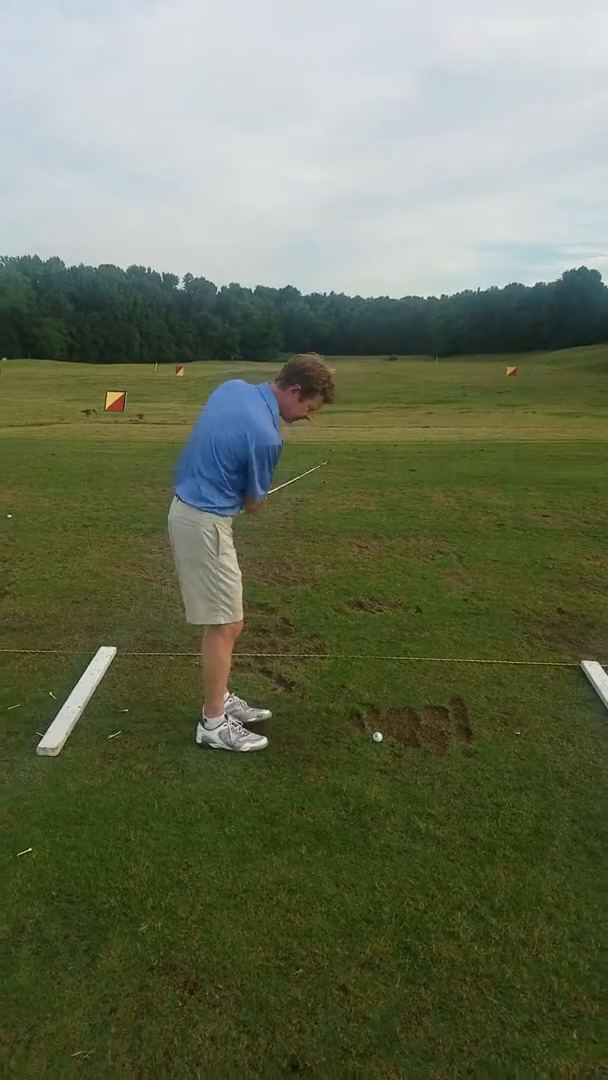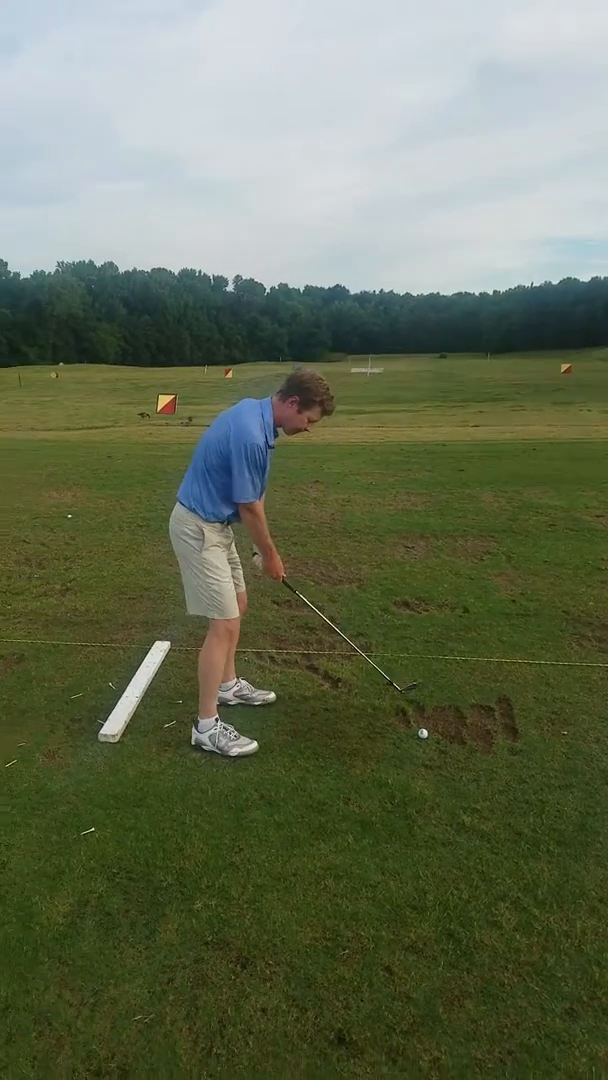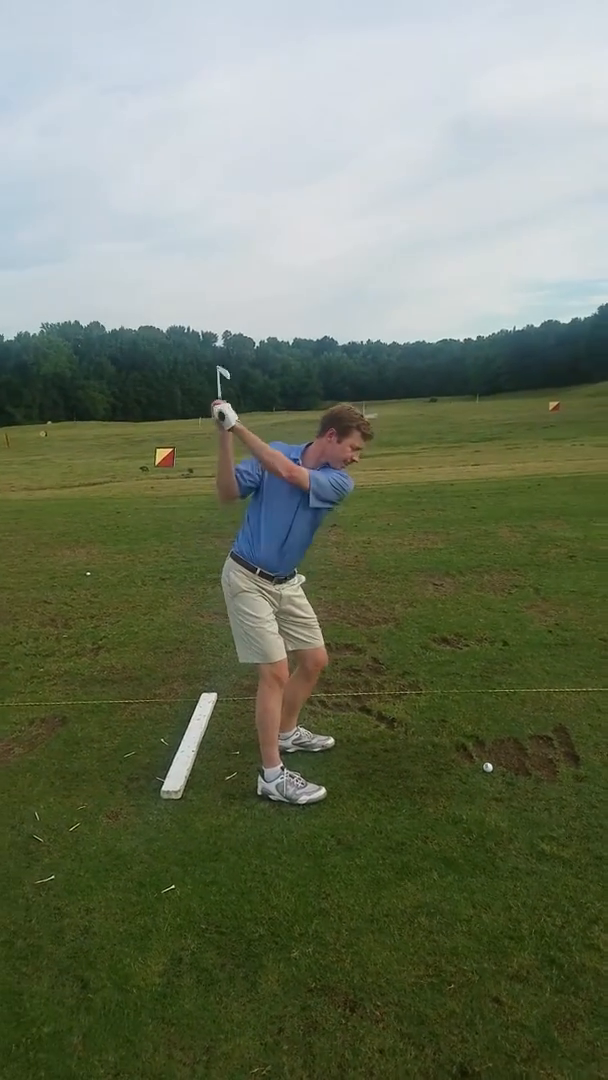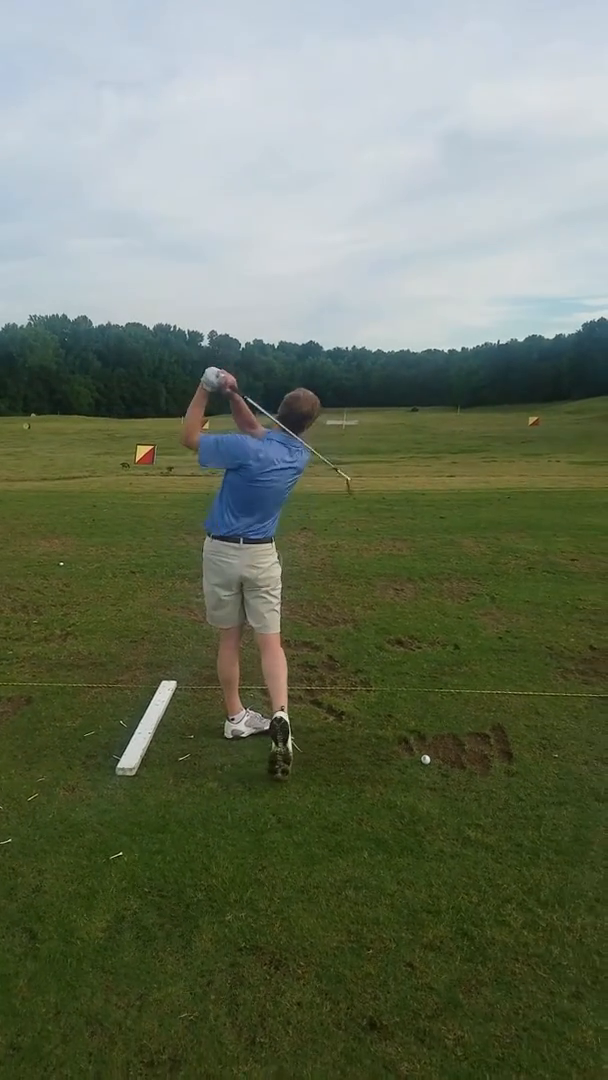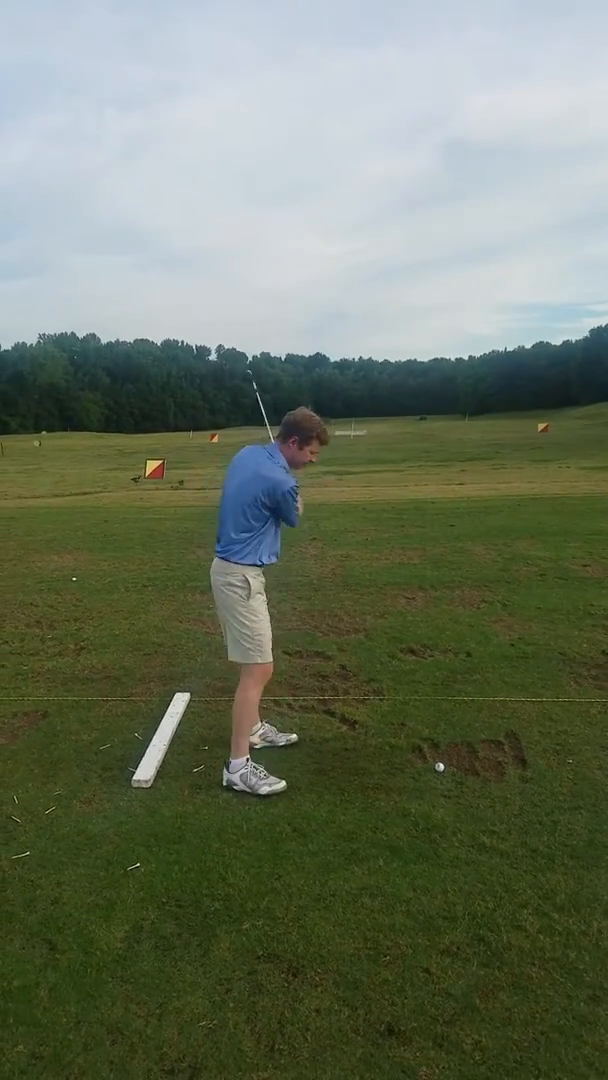
dt=1s
person 1, frame 1
left shoulder: (233, 387)
right shoulder: (265, 436)
right elbow: (252, 500)
right wrist: (247, 499)
left hip: (188, 509)
right hip: (206, 524)
left knee: (219, 616)
right knee: (226, 624)
left ankle: (219, 699)
right ankle: (214, 723)
person 1, frame 2
left shoulder: (253, 409)
right shoulder: (251, 438)
right elbow: (250, 507)
left wrist: (261, 546)
right wrist: (270, 555)
left hip: (214, 523)
right hip: (198, 528)
left knee: (236, 605)
right knee: (224, 623)
left ankle: (228, 685)
right ankle: (207, 725)
person 1, frame 3
left shoulder: (340, 483)
right shoulder: (276, 452)
left elbow: (287, 472)
right elbow: (227, 493)
left wrist: (238, 428)
right wrist: (225, 436)
left hip: (285, 583)
right hip: (245, 578)
left knee: (315, 661)
right knee: (276, 672)
left ankle: (286, 732)
right ankle: (271, 775)
person 1, frame 4
left shoulder: (247, 451)
right shoulder: (300, 457)
left elbow: (189, 437)
right elbow: (257, 432)
left wrist: (205, 388)
right wrist: (234, 396)
left hip: (221, 551)
right hip: (261, 555)
left knee: (229, 639)
right knee: (270, 641)
left ankle: (235, 717)
right ankle: (280, 714)
person 1, frame 5
left shoulder: (247, 455)
right shoulder: (280, 481)
right elbow: (293, 520)
left wrist: (286, 510)
right wrist: (298, 510)
left hip: (236, 570)
right hip: (240, 577)
left knee: (255, 659)
right knee: (259, 669)
left ankle: (253, 728)
right ankle: (238, 765)
